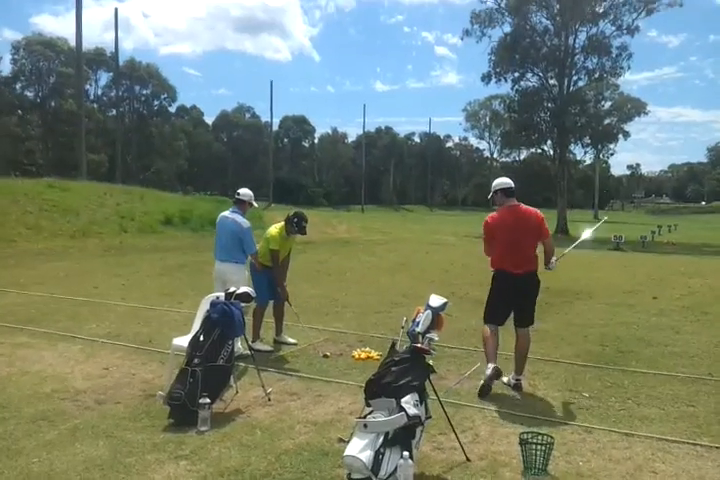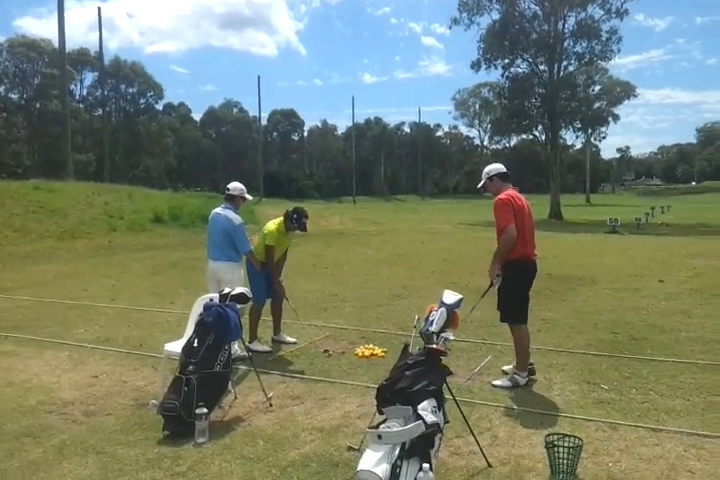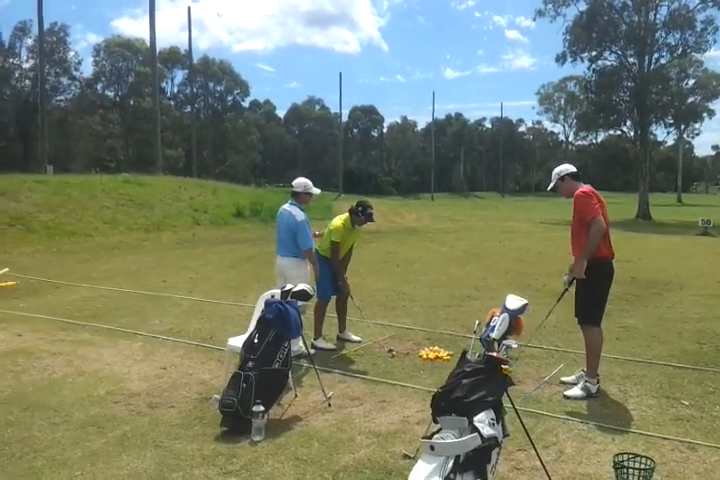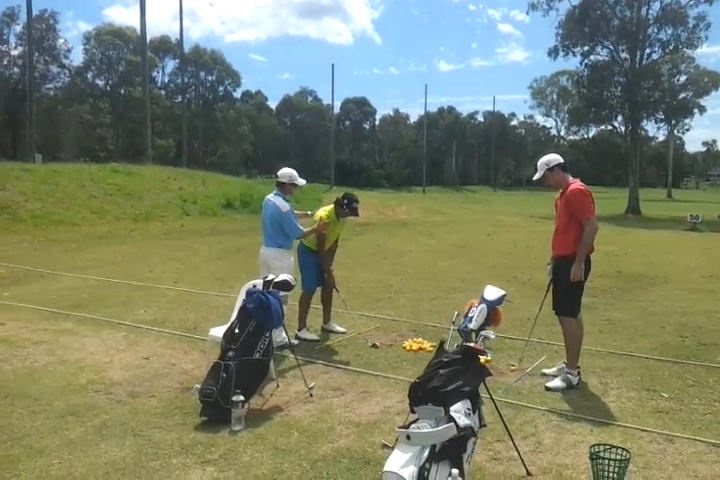
dt=1s
person 1, frame 1
left shoulder: (492, 220)
right shoulder: (535, 215)
right elbow: (549, 246)
right wrist: (549, 262)
left hip: (503, 278)
right hip: (529, 278)
left knee: (491, 323)
right knee: (523, 329)
left ankle: (491, 367)
right ankle: (517, 378)
person 1, frame 2
left shoulder: (503, 200)
right shoulder: (518, 198)
left elbow: (510, 235)
left wrist: (494, 264)
right wrist: (500, 267)
left hip: (517, 266)
right hip: (523, 263)
left knee: (516, 321)
right knee: (514, 318)
left ankle: (520, 374)
right ankle: (525, 363)
person 1, frame 3
left shoulder: (583, 194)
right shoulder: (584, 196)
left elbow: (599, 226)
left wrist: (581, 262)
right wrist: (573, 269)
left hip: (595, 268)
right hip: (591, 267)
left knee: (590, 324)
right knee: (588, 323)
left ankle: (591, 382)
right ankle: (589, 372)
person 1, frame 4
left shoulder: (577, 191)
right shoulder: (563, 195)
left elbow: (592, 226)
left wrist: (579, 262)
right wrist: (553, 262)
left hip: (574, 263)
right hip: (564, 261)
left knee: (566, 315)
right knee: (571, 315)
left ankle: (572, 373)
right ankle: (570, 364)
person 2, frame 1
left shoulder: (221, 217)
right shoulder: (243, 224)
right elbow: (252, 252)
left hip: (219, 266)
right hip: (235, 269)
right ankle: (234, 347)
person 2, frame 2
left shoulder: (214, 214)
right shoulder: (235, 220)
right elbow: (246, 250)
left wrist: (242, 238)
right wrist: (257, 262)
left hip: (212, 265)
right hip: (230, 268)
right ankle: (231, 350)
person 2, frame 3
left shoulder: (282, 210)
right shoulder: (299, 216)
right elbow: (306, 248)
left wrist: (314, 234)
right wrist: (315, 265)
left hip: (281, 261)
right hip: (295, 264)
right ankle: (294, 347)
person 2, frame 4
left shoulder: (269, 200)
right shoulder: (283, 206)
right elbow: (298, 234)
left wrist: (309, 214)
right wrist: (316, 229)
left hip: (266, 251)
right hip: (280, 255)
right knee: (279, 297)
right ankle: (278, 338)
person 3, frame 1
left shoulder: (291, 233)
right shoulder: (275, 234)
left elbow: (286, 257)
right elbow: (276, 263)
left wrist: (283, 281)
right wrist: (282, 287)
left hip: (273, 268)
right hip: (260, 267)
left knee: (280, 300)
right knee: (262, 302)
left ankle: (279, 335)
right ankle: (255, 340)
person 3, frame 2
left shoulder: (290, 229)
right shoulder: (272, 230)
left elbow: (283, 254)
right elbow: (269, 259)
left wrist: (278, 277)
right wrist: (277, 283)
left hip: (270, 264)
right hip: (257, 263)
left knee: (278, 297)
right knee: (259, 301)
left ankle: (277, 334)
right ankle: (252, 341)
person 3, frame 3
left shoulder: (357, 225)
right shoulder: (338, 225)
left elbow: (348, 250)
right elbow: (334, 255)
left wrist: (343, 274)
right wrist: (342, 279)
left hip: (336, 260)
right hip: (323, 259)
left knee: (343, 295)
right knee: (324, 298)
left ankle: (342, 332)
right ankle: (317, 338)
person 3, frame 4
left shoulder: (341, 217)
right shoulder: (323, 216)
left elbow: (334, 242)
right elbow: (321, 247)
left wrist: (329, 266)
right wrist: (327, 271)
left hip: (321, 252)
right hip: (308, 251)
left knee: (328, 286)
right knee: (309, 289)
left ankle: (327, 322)
right ankle: (301, 329)
